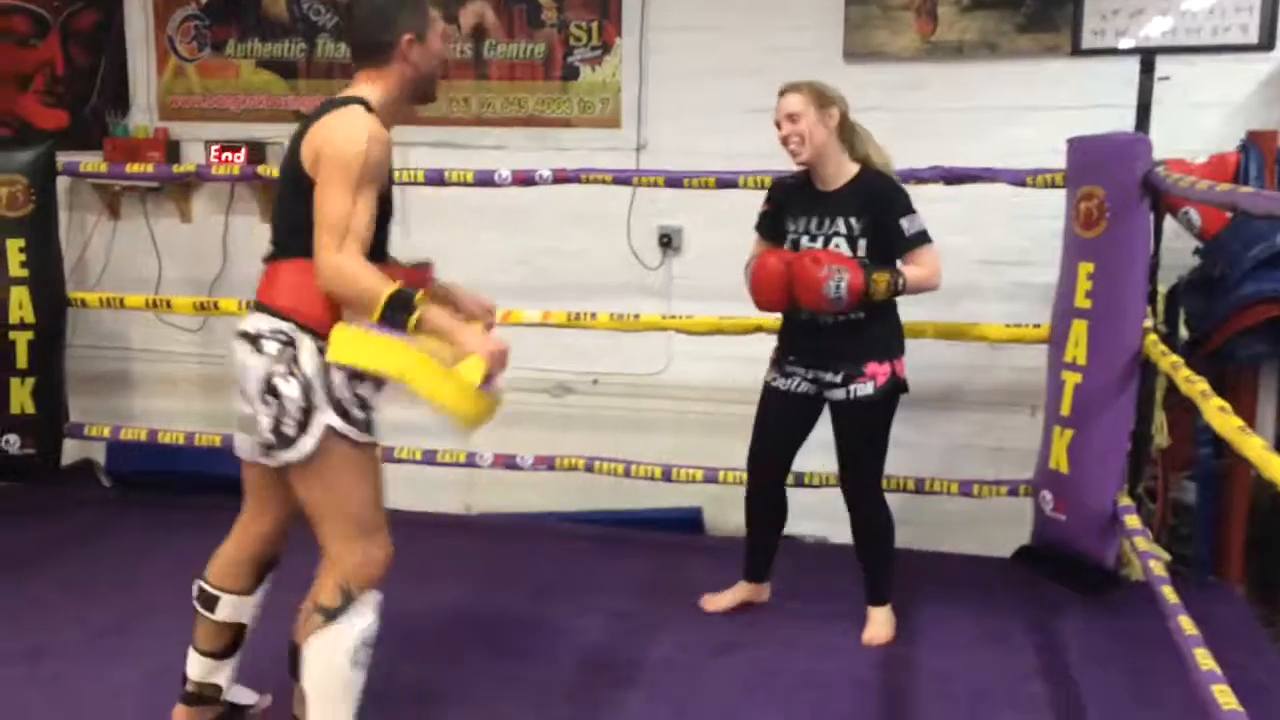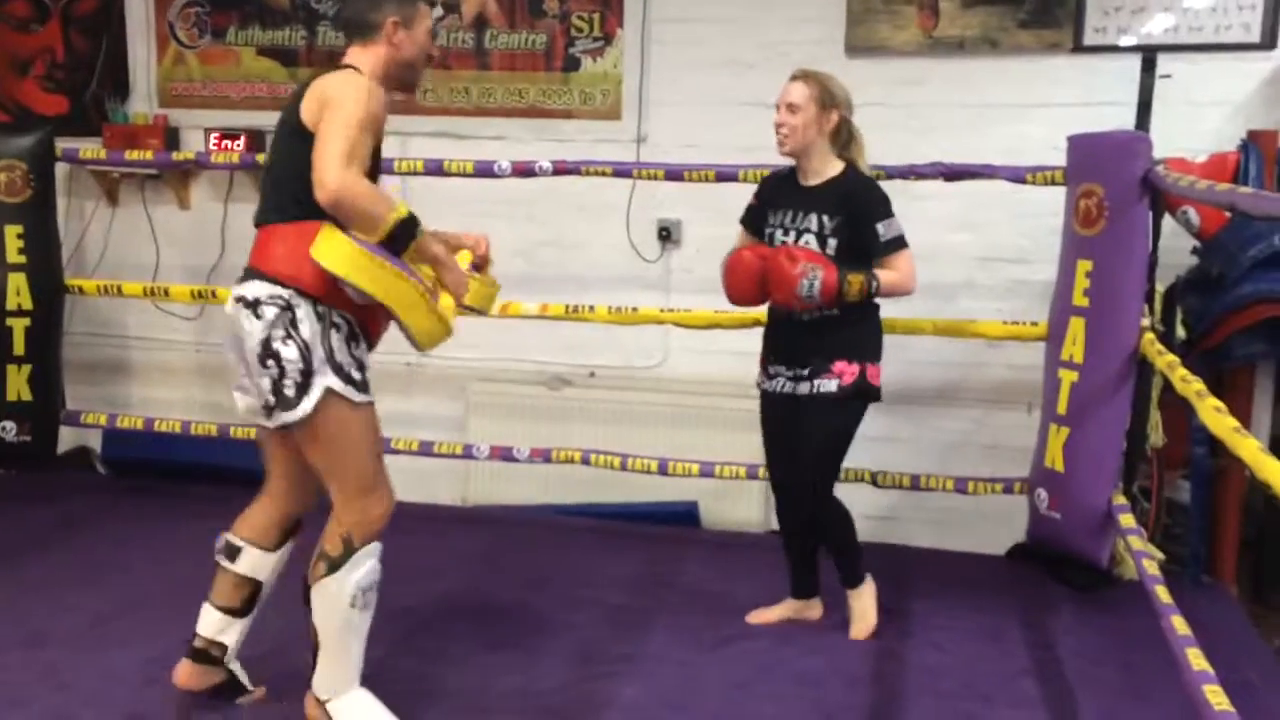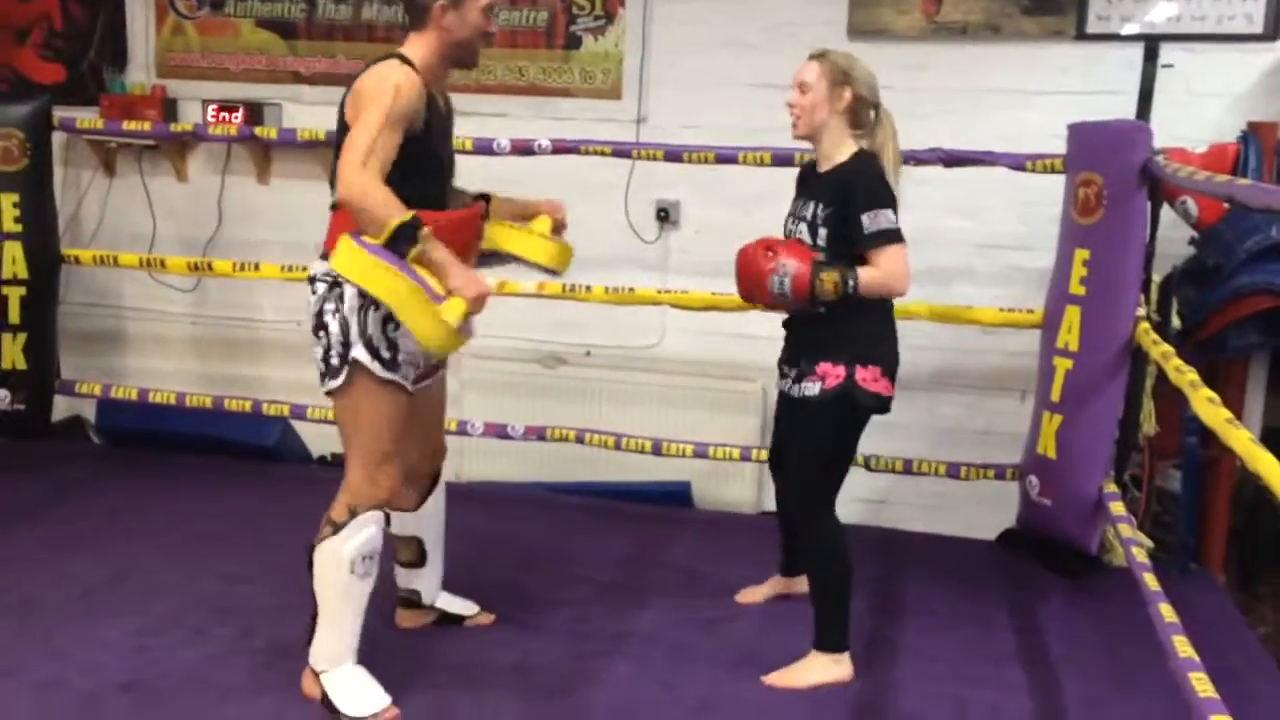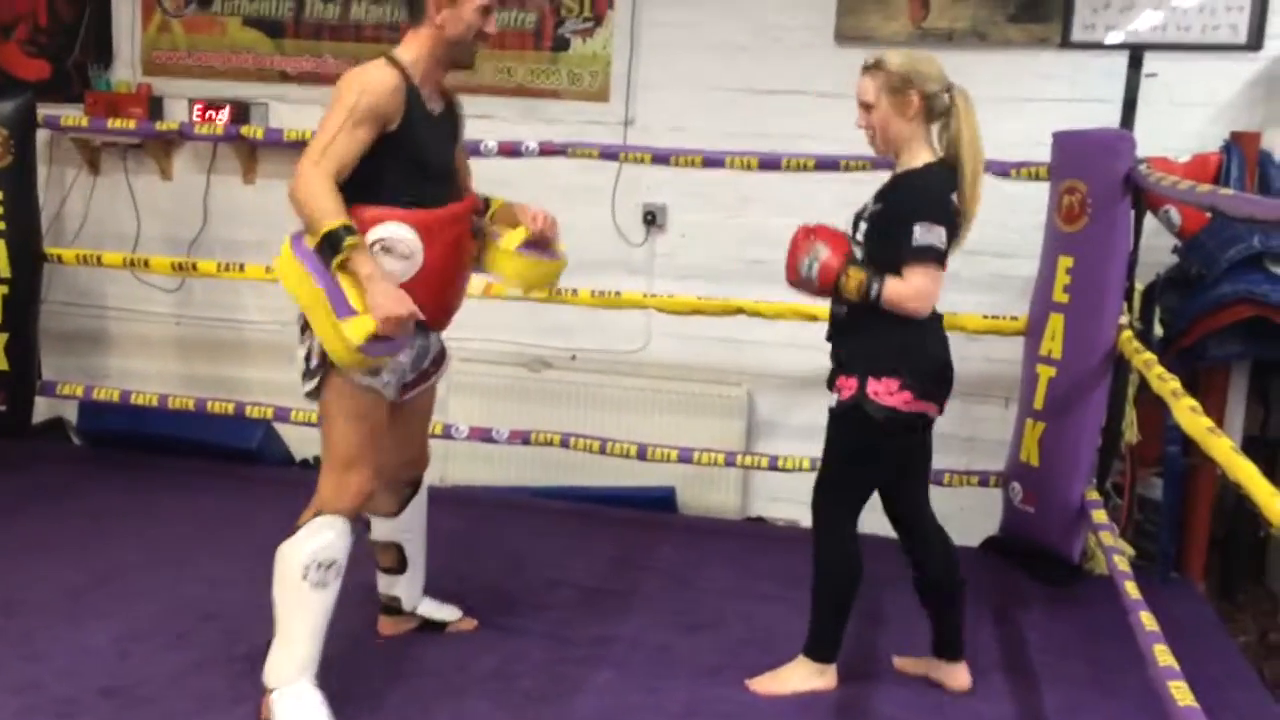
dt=0.5s
person 1, frame 1
left shoulder: (348, 126)
right shoulder: (357, 131)
right elbow: (339, 270)
left wrist: (443, 295)
right wrist: (453, 331)
left hip: (282, 352)
right hip: (300, 359)
left knee: (261, 531)
right knee: (357, 558)
person 1, frame 2
left shoulder: (329, 96)
right shoulder: (354, 92)
right elbow: (337, 188)
left wrist: (442, 244)
right wrist: (428, 248)
left hip: (283, 316)
right hip: (299, 321)
left knee: (292, 496)
right knee: (366, 505)
left ankle: (206, 656)
person 1, frame 3
left shoulder: (431, 95)
right shoulder: (394, 82)
right elbow: (357, 188)
left wrist: (522, 209)
right wrist: (448, 267)
right hip: (363, 300)
left knee: (422, 458)
right knee: (373, 478)
left ankle: (419, 596)
person 1, frame 4
left shoulder: (446, 105)
right shoulder: (377, 85)
left elbow: (459, 199)
right elbow: (310, 184)
left wrist: (518, 216)
right wrist: (370, 278)
left hip: (412, 320)
right hip: (361, 316)
left knee: (404, 466)
right knee: (346, 486)
left ankle: (401, 602)
person 2, frame 1
left shoulder: (879, 192)
right shoulder: (786, 194)
left elbow: (929, 273)
right elbow: (760, 260)
left wrist: (866, 284)
right wrist: (766, 280)
left hip: (865, 363)
right hip: (798, 357)
left knee: (860, 486)
right knee: (763, 468)
left ankle: (880, 603)
right ankle: (754, 581)
person 2, frame 2
left shoulder: (859, 193)
right shoulder: (774, 188)
left elbow: (904, 278)
right elbow: (744, 253)
left wrist: (836, 284)
right wrist: (744, 275)
left hip: (843, 361)
right hip: (782, 358)
left knee: (813, 482)
right knee: (785, 482)
left ankle: (858, 582)
right ankle: (804, 596)
person 2, frame 3
left shoulder: (862, 179)
right shoulder: (811, 174)
left elbow: (894, 277)
left wrist: (813, 282)
right wrist: (764, 268)
left hip: (849, 365)
right hip: (808, 355)
left knee: (811, 494)
right knee: (786, 470)
left ankle: (832, 654)
right ankle: (794, 573)
person 2, frame 4
left shoulder: (924, 190)
right shoulder: (920, 182)
left elbow: (919, 297)
left wrist: (837, 275)
right wrist: (842, 271)
left hip: (885, 376)
right hip: (910, 374)
left knee: (834, 510)
right knee: (910, 512)
left ankle: (819, 662)
right ankle: (951, 659)
